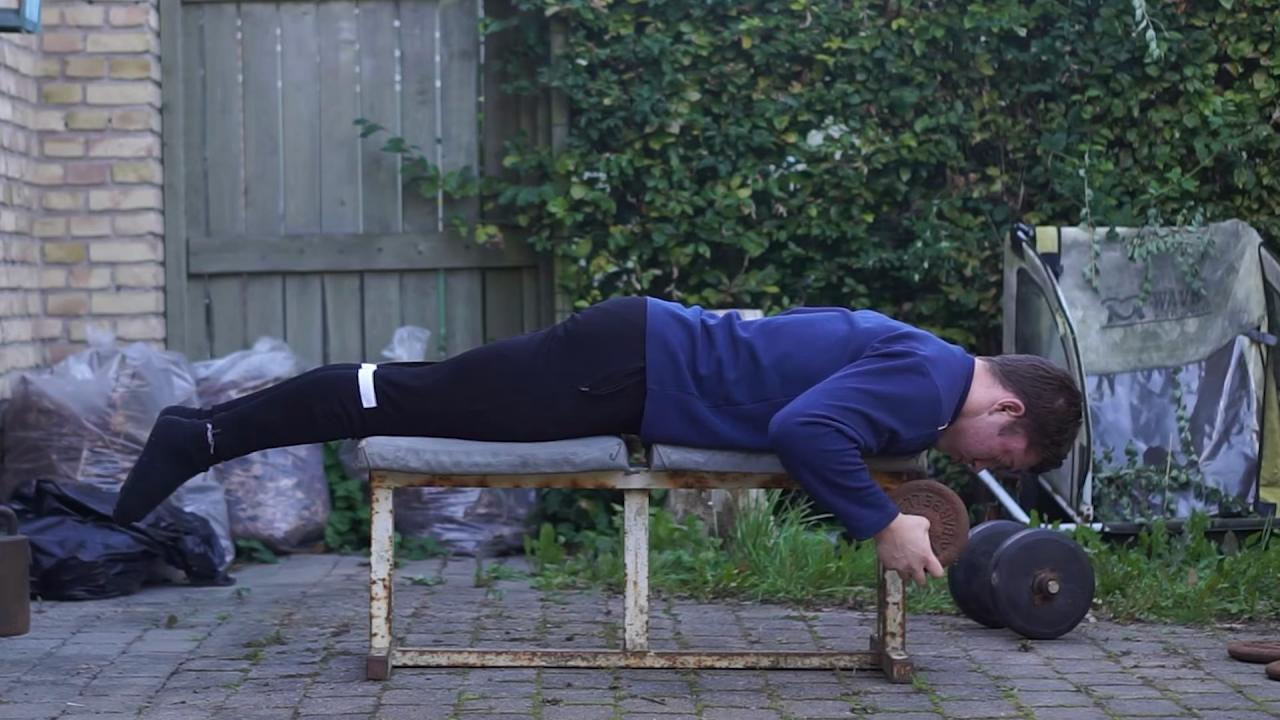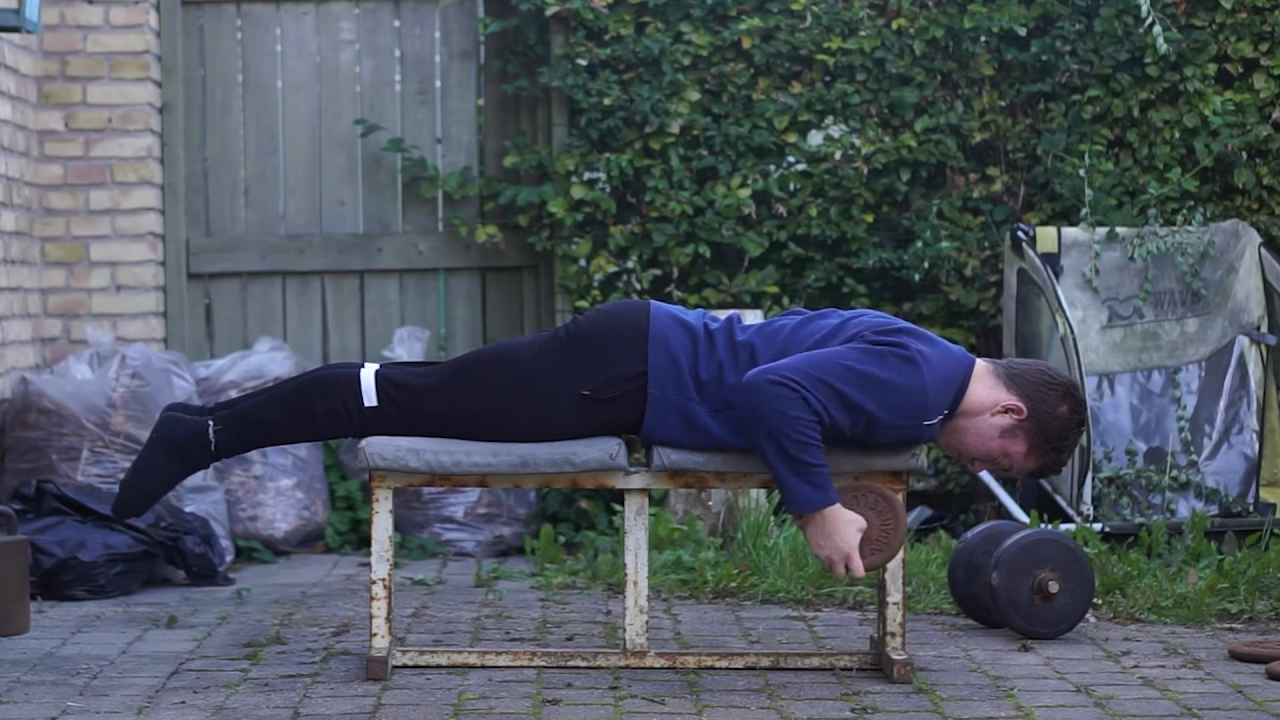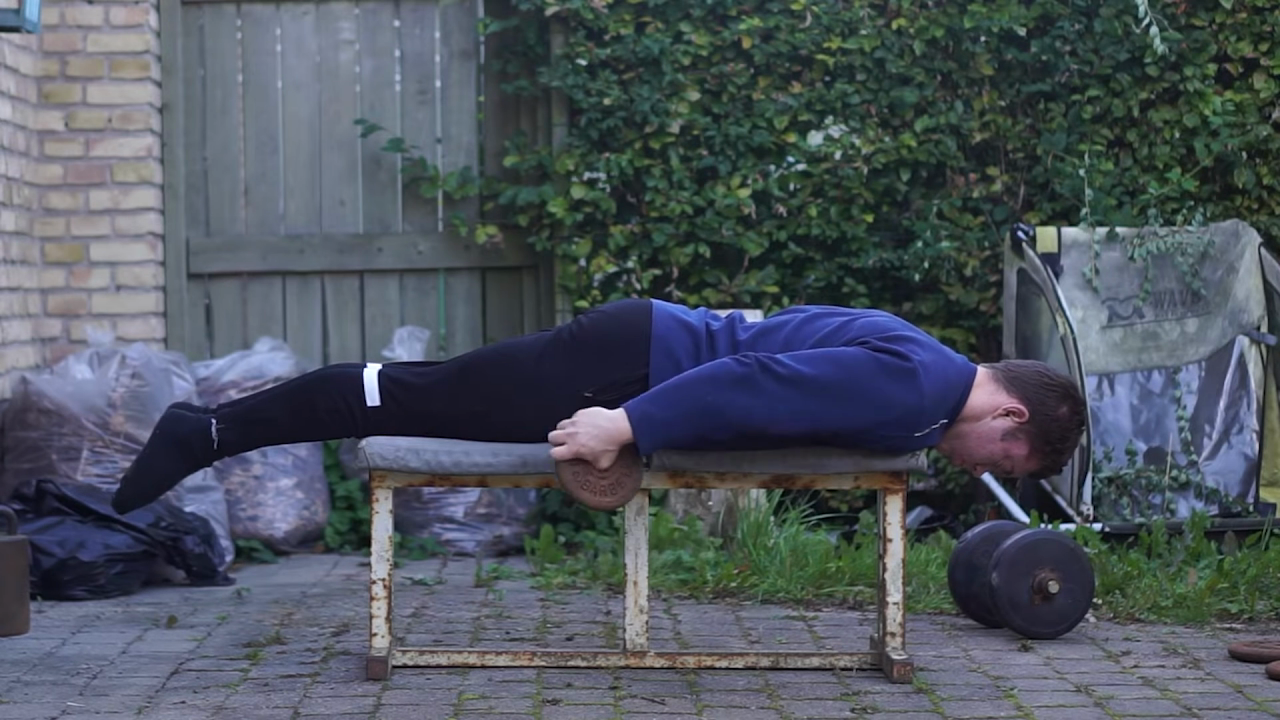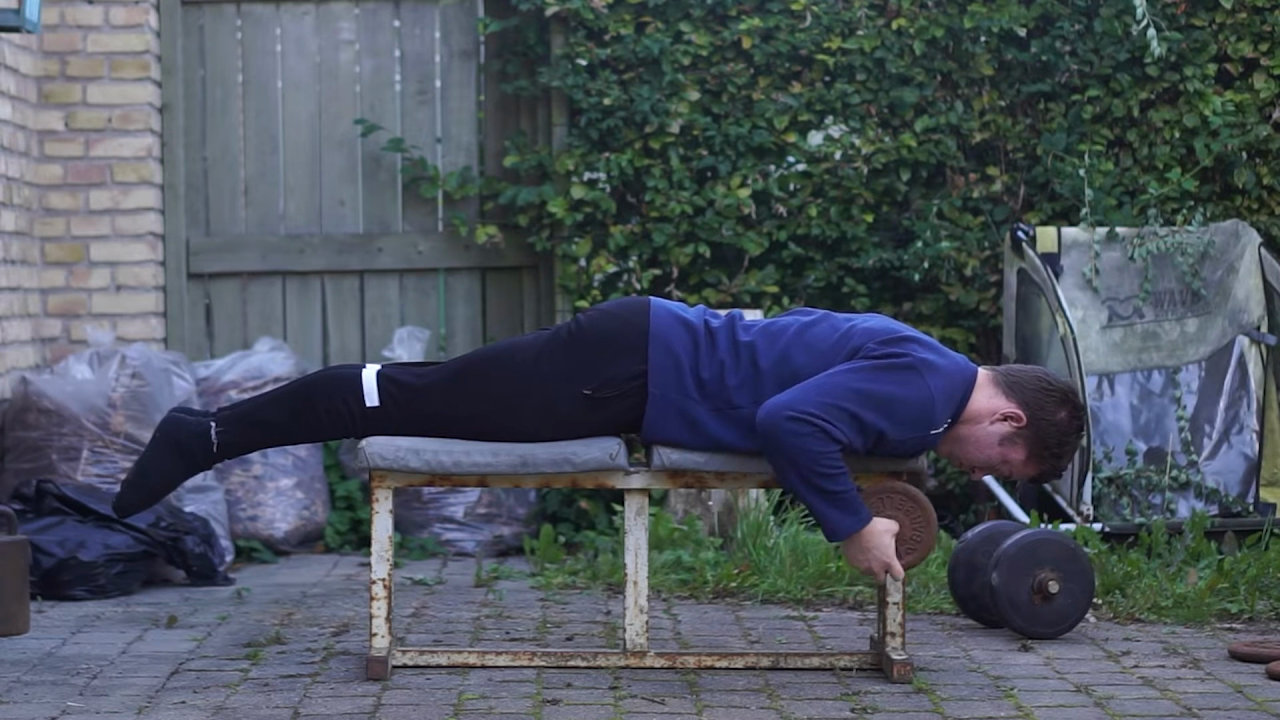
dt=1s
person 1, frame 1
left shoulder: (915, 359)
right shoulder: (927, 383)
right elbow: (804, 431)
right wrist: (884, 525)
left hip: (642, 351)
right hip: (627, 366)
left knee: (421, 392)
right knee: (407, 399)
left ankle: (212, 422)
right ankle: (206, 429)
person 1, frame 2
left shoulder: (916, 362)
right shoulder: (915, 379)
right elbow: (772, 392)
left wrist: (818, 486)
right wrist: (818, 509)
left hip: (641, 354)
right hip: (628, 370)
left knee: (421, 394)
right knee: (409, 399)
left ankle: (208, 423)
right ankle: (205, 430)
person 1, frame 3
left shoulder: (915, 365)
right shoulder: (911, 389)
right elbow: (748, 386)
right wrist: (627, 426)
left hip: (645, 353)
right hip: (635, 366)
left knee: (424, 392)
right knee: (414, 401)
left ankle: (215, 421)
right ankle: (208, 430)
person 1, frame 4
left shoulder: (919, 368)
right shoulder: (924, 392)
right elbow: (787, 421)
right wrist: (852, 525)
left hip: (645, 354)
right hip: (631, 368)
left knee: (425, 393)
right knee: (414, 400)
left ankle: (217, 424)
right ankle: (211, 430)
